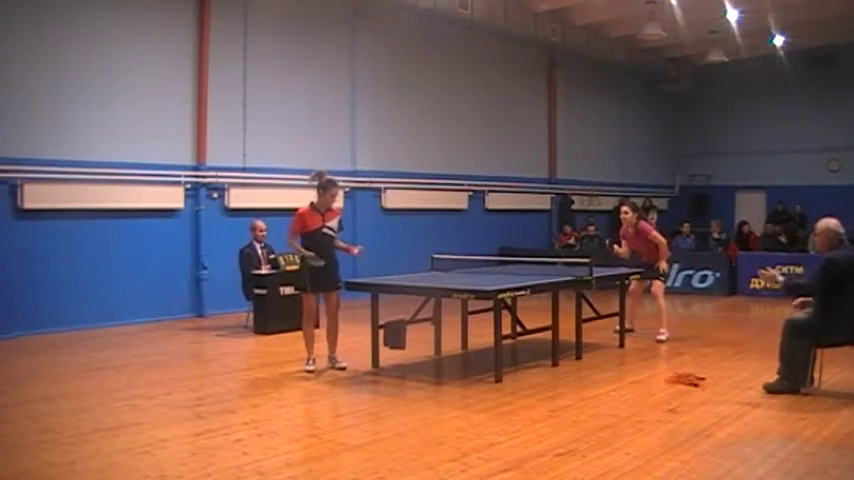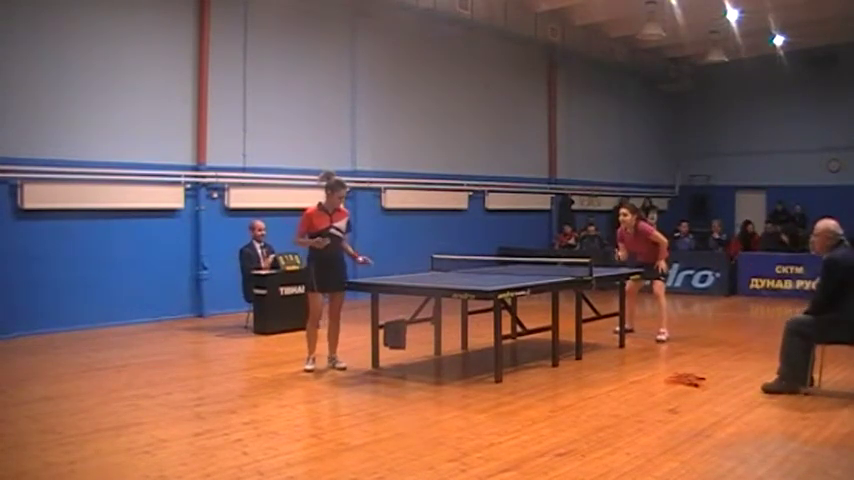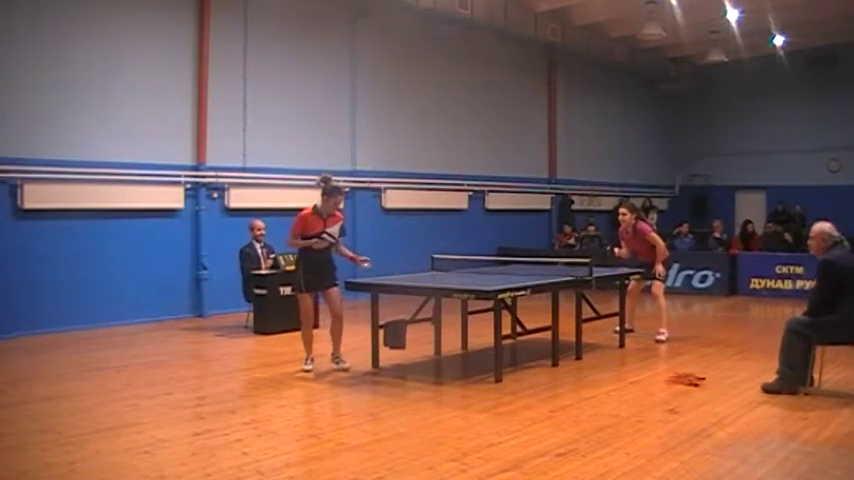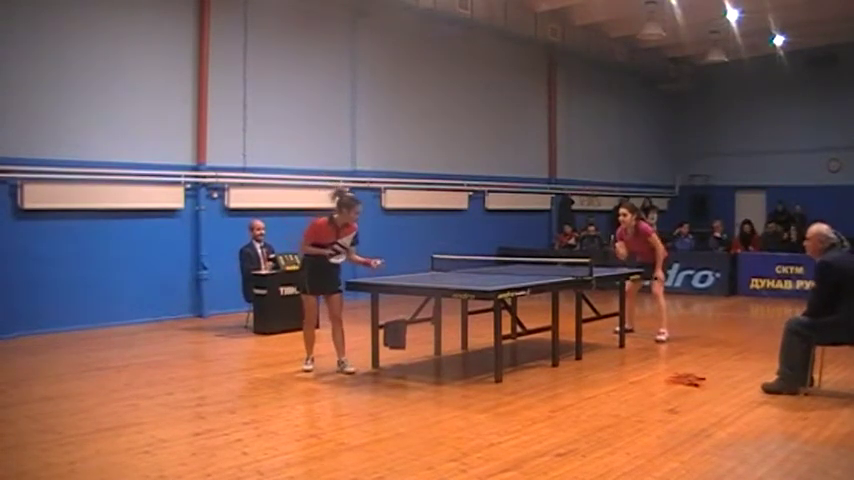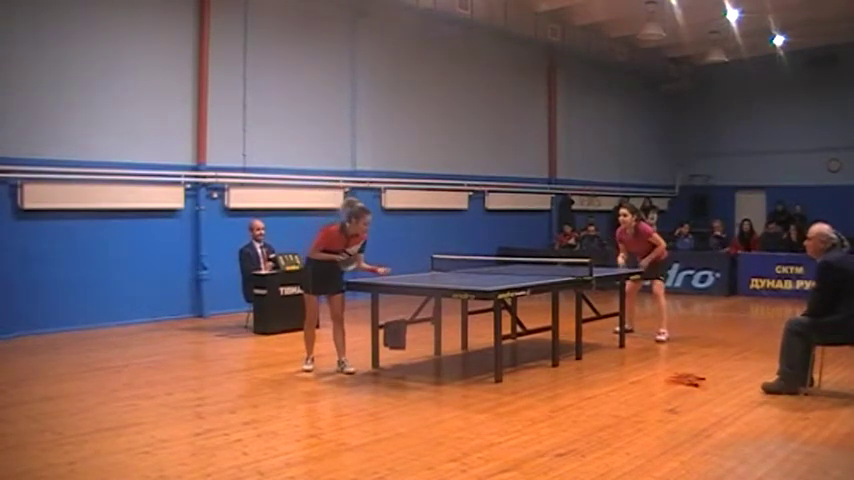
dt=0.5s
person 1, frame 1
left shoulder: (336, 214)
right shoulder: (303, 214)
right elbow: (291, 240)
left wrist: (349, 248)
right wrist: (304, 253)
left hip: (331, 267)
right hip: (310, 269)
left knee: (333, 315)
right knee: (309, 316)
left ankle: (332, 356)
right ankle: (310, 358)
person 1, frame 2
left shoulder: (344, 214)
right shoulder: (311, 214)
right elbow: (298, 240)
left wrist: (355, 256)
right wrist: (313, 243)
left hip: (338, 268)
right hip: (317, 268)
left knee: (335, 316)
right knee: (315, 315)
left ankle: (333, 356)
right ankle: (311, 357)
person 1, frame 3
left shoulder: (338, 219)
right shoulder: (305, 216)
left elbow: (338, 245)
right elbow: (291, 242)
left wrist: (355, 258)
right wrist: (310, 243)
left hip: (327, 270)
right hip: (307, 270)
left knee: (338, 314)
right knee: (307, 319)
left ankle: (336, 355)
right ankle: (309, 357)
person 1, frame 4
left shoulder: (352, 229)
right shoulder: (319, 225)
left elbow: (351, 255)
right elbow: (303, 247)
left wrist: (369, 262)
right wrist: (324, 251)
left hip: (332, 274)
right hip: (312, 273)
left knee: (337, 318)
right knee: (311, 319)
left ankle: (342, 360)
right ankle: (309, 357)
person 1, frame 5
left shoulder: (361, 238)
right shoulder: (331, 232)
left elbow: (359, 263)
right elbow: (312, 253)
left wrist: (376, 269)
right wrist: (335, 256)
left hip: (335, 275)
right hip: (315, 274)
left knee: (338, 318)
right knee: (311, 319)
left ankle: (342, 360)
right ankle: (309, 357)
person 2, frame 1
left shoulder: (834, 259)
left elbow: (812, 287)
left wrist: (779, 280)
right wrist: (812, 300)
left knee: (793, 325)
right knee: (803, 320)
left ankle: (790, 380)
right ankle: (801, 376)
person 2, frame 2
left shoulder: (834, 260)
left elbow: (823, 297)
left wrist: (807, 313)
right wrist: (809, 313)
left knee: (795, 326)
right knee: (802, 324)
left ankle: (789, 380)
right ankle: (800, 377)
person 2, frame 3
left shoulder: (829, 261)
left elbow: (820, 299)
left wrist: (806, 315)
right wrist: (808, 315)
left knee: (795, 326)
right knee: (803, 324)
left ankle: (788, 380)
right ankle: (800, 377)
person 2, frame 4
left shoulder: (826, 263)
left elbow: (818, 303)
left wrist: (804, 316)
right wrist: (807, 316)
left knee: (795, 326)
right knee: (803, 325)
left ankle: (788, 381)
right ankle: (801, 376)
person 2, frame 5
left shoulder: (827, 263)
left elbow: (819, 304)
left wrist: (804, 316)
right wrist: (807, 315)
left knee: (795, 326)
right knee: (803, 324)
left ankle: (788, 381)
right ankle: (801, 376)
person 3, frame 1
left shoulder: (642, 227)
right shoulder: (624, 231)
left elbow: (662, 242)
right elbow: (626, 253)
left wrist: (662, 260)
right wrist: (617, 250)
left hip: (659, 262)
right hip: (646, 261)
left knee: (657, 292)
right knee: (633, 291)
left ankle: (663, 330)
right ankle: (629, 324)
person 3, frame 2
left shoulder: (643, 228)
right shoulder: (621, 232)
left elbow: (664, 241)
right elbow: (624, 252)
left wrist: (660, 260)
right wrist: (621, 255)
left hip: (656, 262)
right hip: (641, 262)
left knee: (658, 292)
right knee: (629, 291)
left ankle: (664, 330)
right ankle: (628, 325)
person 3, frame 3
left shoulder: (641, 228)
right shoulder: (622, 231)
left elbow: (660, 244)
right elbow: (627, 252)
left wrist: (658, 263)
right wrist: (618, 252)
left hip: (658, 261)
right hip: (644, 261)
left knee: (657, 292)
right knee: (631, 290)
left ankle: (663, 330)
right ankle: (629, 325)
person 3, frame 4
left shoulder: (643, 228)
right shoulder: (621, 232)
left elbow: (659, 248)
right elbow: (623, 255)
left wrist: (659, 269)
right wrist: (616, 248)
left hip: (657, 261)
right hip: (642, 262)
left knee: (657, 291)
right knee: (629, 291)
left ankle: (664, 330)
right ankle: (628, 325)
person 3, frame 5
left shoulder: (643, 229)
right shoulder: (620, 233)
left elbow: (662, 244)
right elbow: (624, 252)
left wrist: (648, 260)
right wrist: (621, 258)
left hip: (658, 261)
right hip: (642, 262)
left knee: (657, 291)
right knee: (629, 291)
left ankle: (663, 330)
right ankle: (628, 325)
